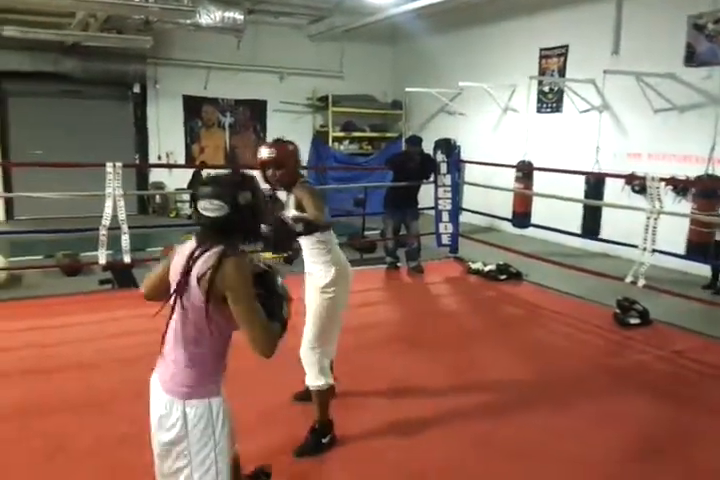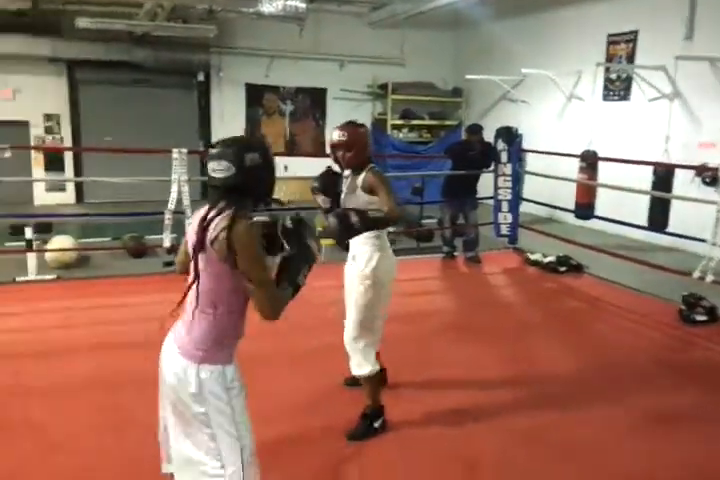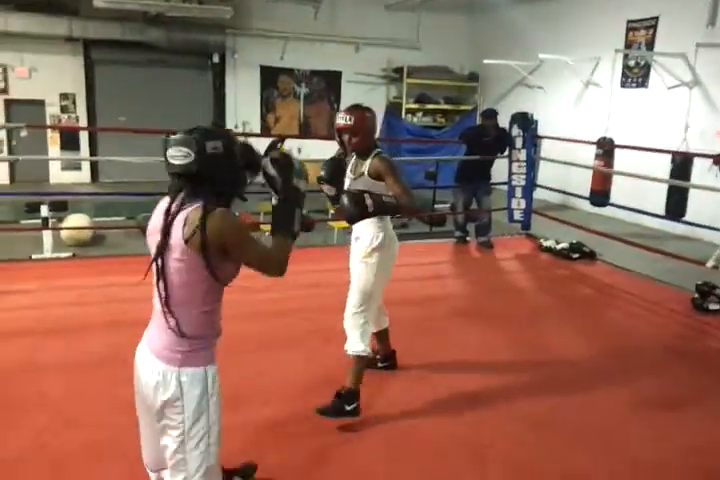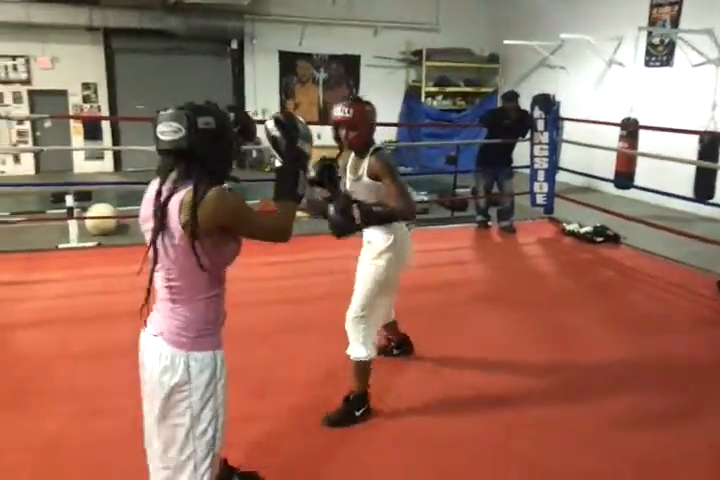
dt=0.3s
person 1, frame 1
left shoulder: (187, 250)
right shoulder: (233, 266)
left elbow: (148, 291)
right elbow: (264, 346)
right wrist: (276, 305)
left hip: (171, 387)
right hip: (191, 402)
left knee: (222, 451)
person 1, frame 2
left shoulder: (204, 215)
right shoulder: (241, 228)
right elbow: (270, 308)
right wrist: (298, 255)
left hip: (178, 353)
right hip: (205, 367)
person 1, frame 3
left shoulder: (166, 208)
right shoulder: (216, 220)
right elbow: (275, 265)
right wrist: (288, 198)
left hip: (152, 355)
right hip: (185, 370)
person 1, frame 4
left shoulder: (157, 189)
right shoulder: (214, 202)
right elbow: (280, 230)
left wrist: (231, 136)
right wrist: (292, 161)
left hip: (158, 341)
right hip: (191, 354)
person 2, frame 1
left shoulder: (303, 193)
right shoulder: (290, 194)
left elbow: (320, 223)
right elbow: (292, 232)
left wrist: (294, 225)
left hip: (328, 275)
right hip: (318, 270)
left knee: (312, 348)
right knee: (318, 340)
left ankle: (323, 429)
right ankle: (321, 387)
person 2, frame 2
left shoulder: (372, 178)
right shoulder: (345, 178)
left elbow: (398, 213)
right elbow: (339, 220)
left wrist: (365, 219)
right wrist: (327, 199)
left hip: (372, 260)
right hip: (357, 257)
left knee: (356, 335)
right knee: (363, 325)
left ankle: (375, 414)
right ankle: (373, 373)
person 2, frame 3
left shoulder: (379, 163)
right shoulder: (348, 160)
left elbow: (410, 203)
right elbow: (344, 207)
left wrist: (378, 204)
right wrist: (332, 186)
left hip: (376, 241)
right hip: (361, 238)
left knee: (356, 313)
right knee: (370, 304)
left ankle: (350, 396)
right ankle: (385, 354)
person 2, frame 4
left shoulder: (378, 162)
right shoulder: (346, 158)
left elbow: (409, 209)
right elbow: (337, 201)
left wrist: (365, 214)
right wrist: (324, 185)
left hip: (389, 244)
right hip: (376, 242)
left knee: (359, 318)
right knee: (373, 304)
left ankle: (359, 400)
right ankle: (399, 341)
person 3, frame 1
left shoulder: (425, 160)
right shoulder: (399, 158)
right elbow: (389, 165)
left hip: (411, 202)
right hip: (394, 201)
left knee: (414, 233)
right knee: (391, 233)
left ankle: (413, 262)
right ankle: (391, 261)
person 3, frame 2
left shoulder: (486, 149)
right shoulder: (459, 147)
right elbow: (449, 153)
left hip: (469, 191)
right hip: (452, 190)
left knee: (472, 223)
right knee: (449, 222)
left ankle: (471, 252)
right ankle: (448, 250)
person 3, frame 3
left shoulder: (500, 134)
right shoulder: (473, 132)
right elbow: (464, 138)
left hip: (483, 177)
right hip: (466, 175)
left knee: (485, 208)
right knee: (461, 207)
left ankle: (483, 237)
right ankle: (461, 234)
person 3, frame 4
left shoulder: (522, 116)
right shoulder: (494, 114)
right elbow: (483, 122)
left hip: (505, 160)
right hip: (487, 159)
left knee: (507, 192)
right knee: (483, 191)
left ankle: (505, 221)
right ankle: (482, 219)
